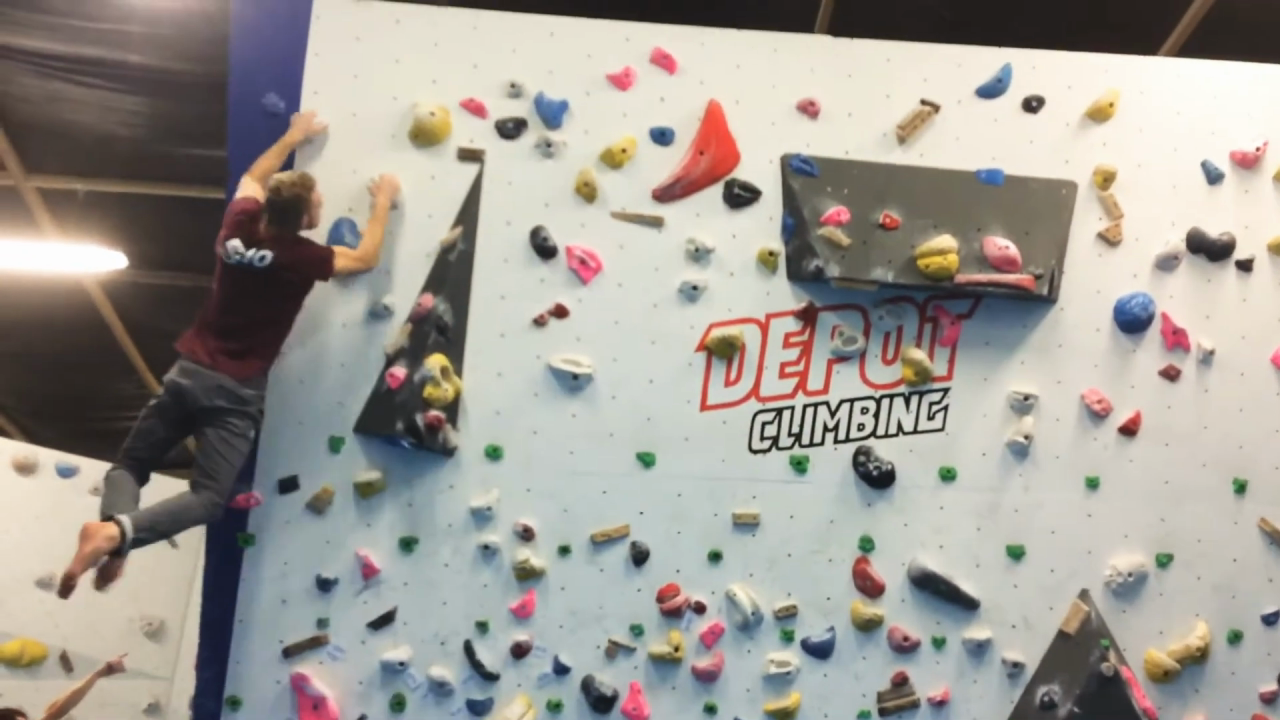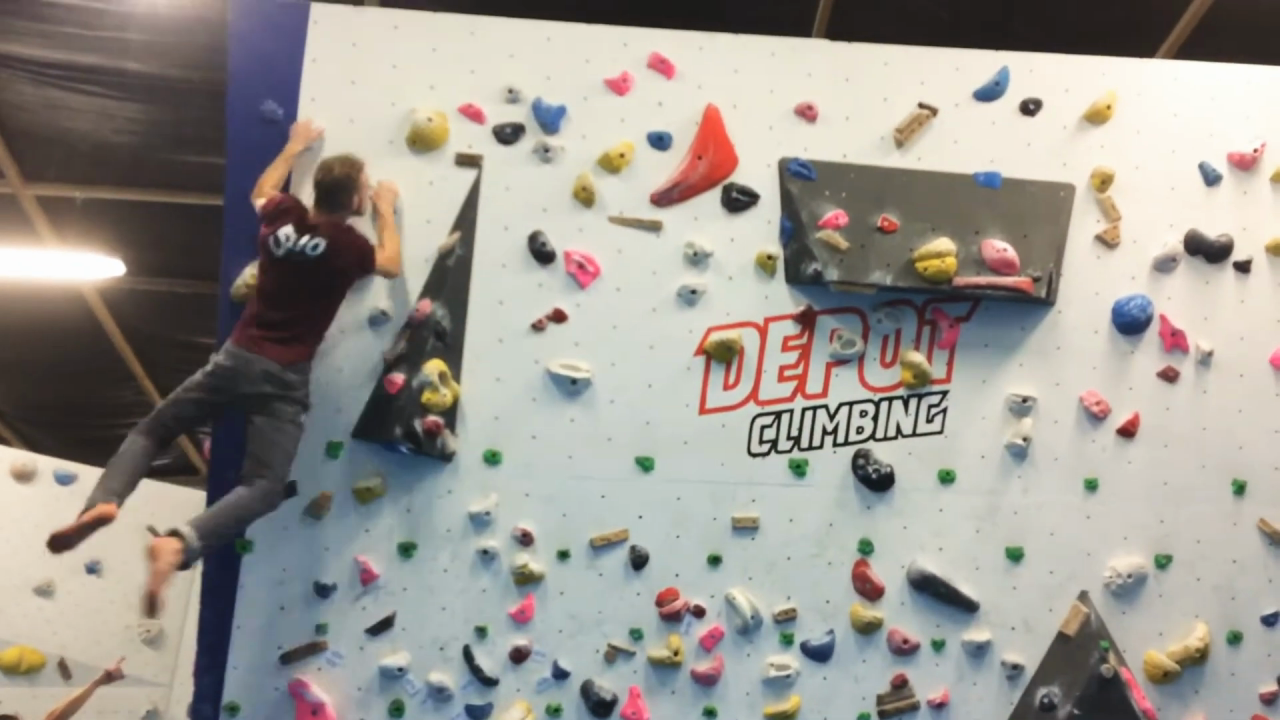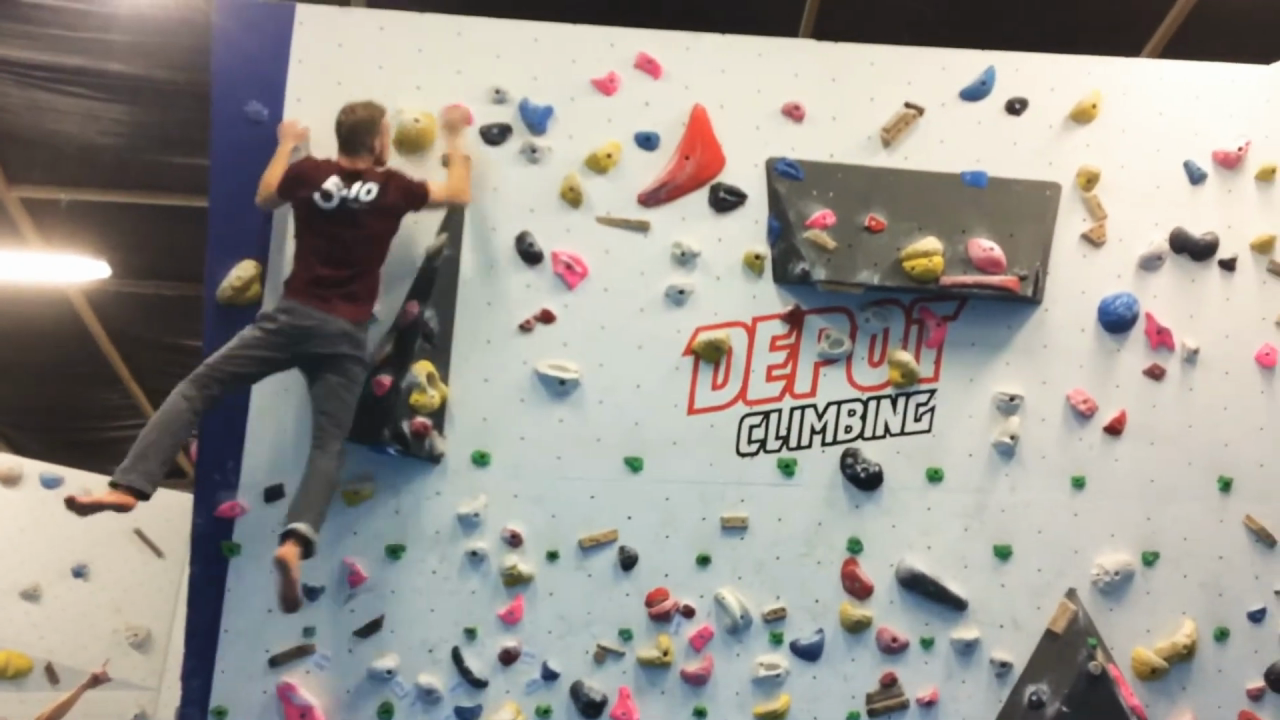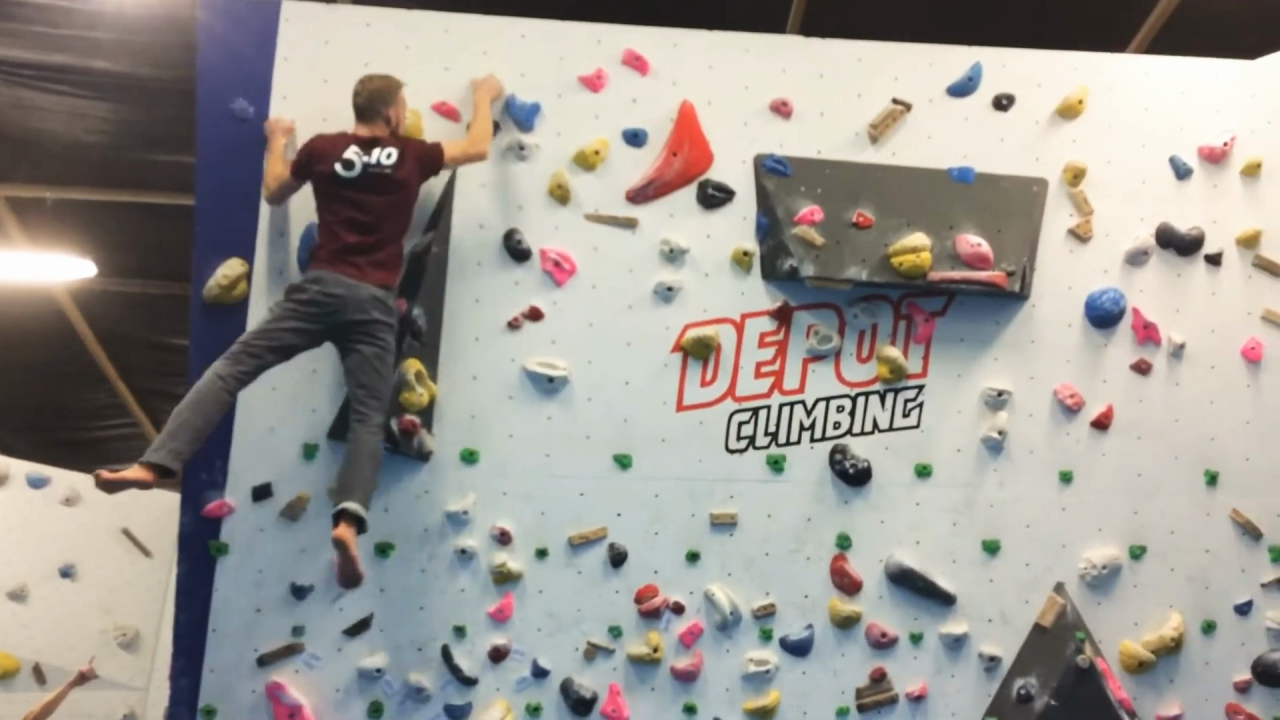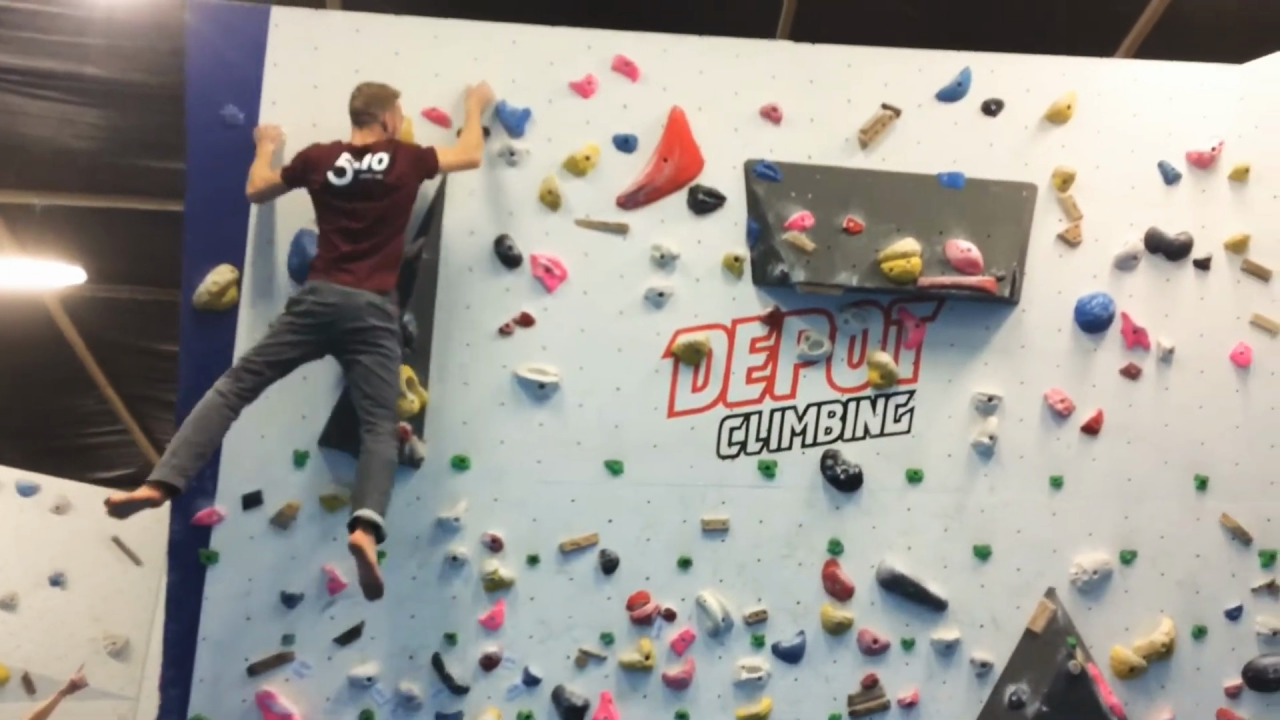
dt=0.2s
person 1, frame 1
left shoulder: (239, 223)
right shoulder: (302, 257)
left elbow: (252, 177)
right elbow: (365, 257)
left wrist: (295, 137)
right wrist: (383, 204)
left hip: (187, 375)
right hip: (235, 390)
left knee: (130, 463)
right knee: (209, 496)
left ankle: (109, 522)
right ankle: (113, 532)
person 1, frame 2
left shoulder: (280, 220)
right shoulder: (347, 244)
left elbow: (264, 193)
right elbow: (393, 265)
left wrist: (294, 147)
right wrist: (387, 212)
left hip: (236, 359)
right hip: (283, 378)
left knee: (150, 430)
right knee: (264, 486)
left ankle: (104, 502)
right ankle: (179, 544)
person 1, frame 3
left shoulder: (309, 172)
right shoulder: (394, 189)
left elbow: (266, 195)
right elbow: (460, 193)
left wrist: (285, 146)
right wrist: (456, 138)
left hip: (292, 317)
right hip: (344, 334)
left knee: (195, 389)
right knee: (328, 447)
left ankle: (127, 485)
right ankle: (295, 543)
person 1, frame 4
left shoulder: (323, 148)
right shoulder: (411, 155)
left elbow: (273, 192)
right elbow: (478, 147)
left wrist: (276, 142)
right wrist: (483, 98)
left hip: (320, 287)
right hip: (374, 301)
left knee: (230, 369)
right knee: (368, 420)
left ankle: (154, 465)
right ankle: (348, 521)
person 1, frame 5
left shoulder: (317, 157)
right shoulder: (404, 159)
left elbow: (257, 190)
right elbow: (471, 156)
left wrist: (265, 147)
right wrist: (475, 106)
left hip: (319, 298)
right hip: (373, 308)
left knee: (234, 386)
right knee: (380, 428)
left ankle: (161, 482)
right ankle: (365, 529)
